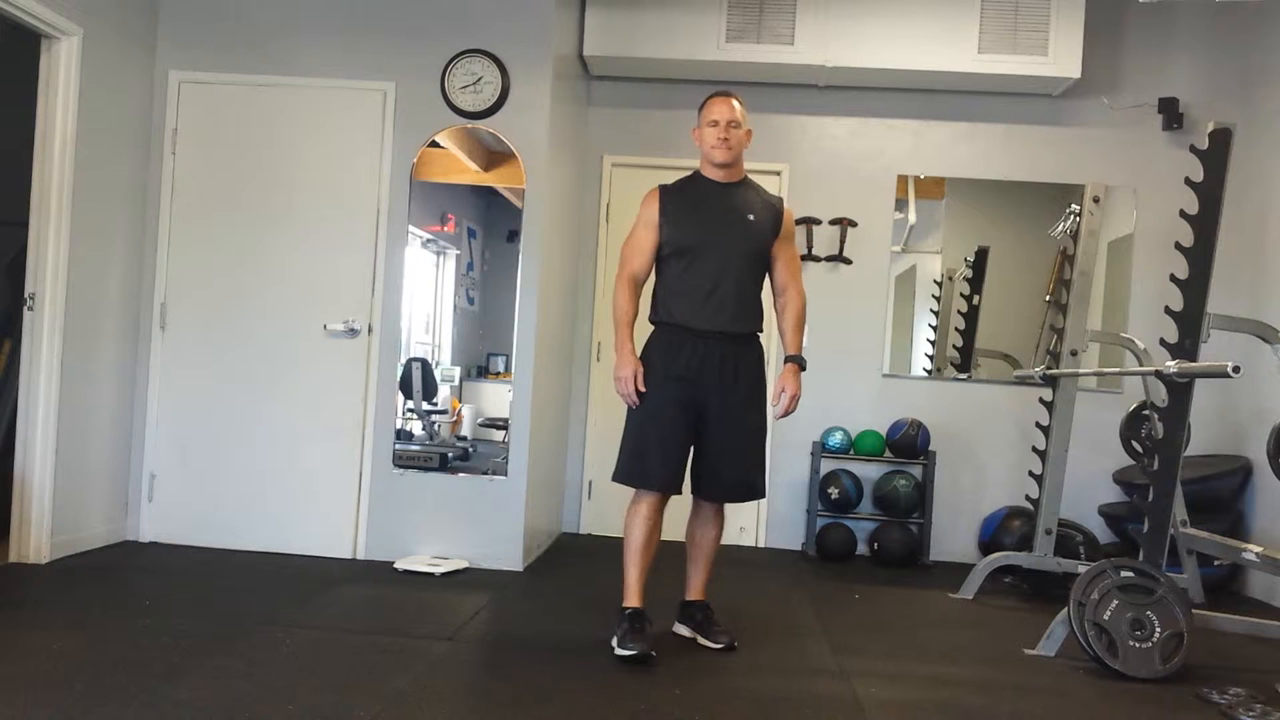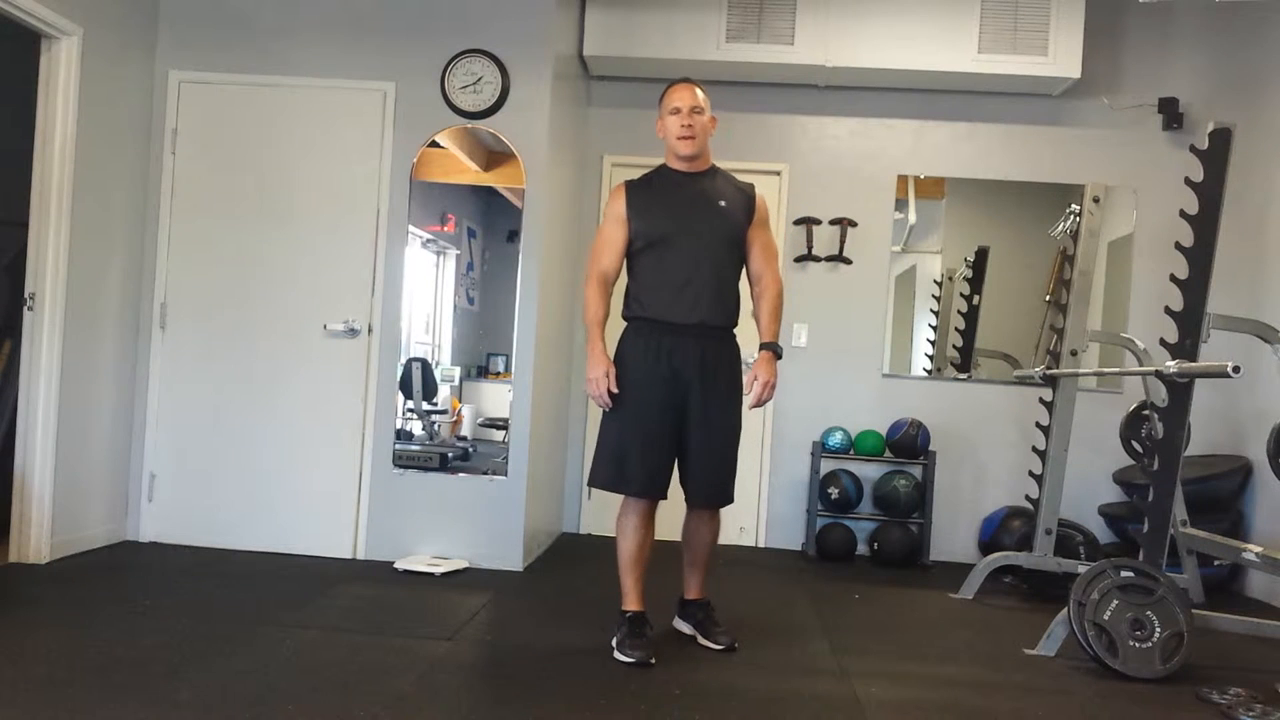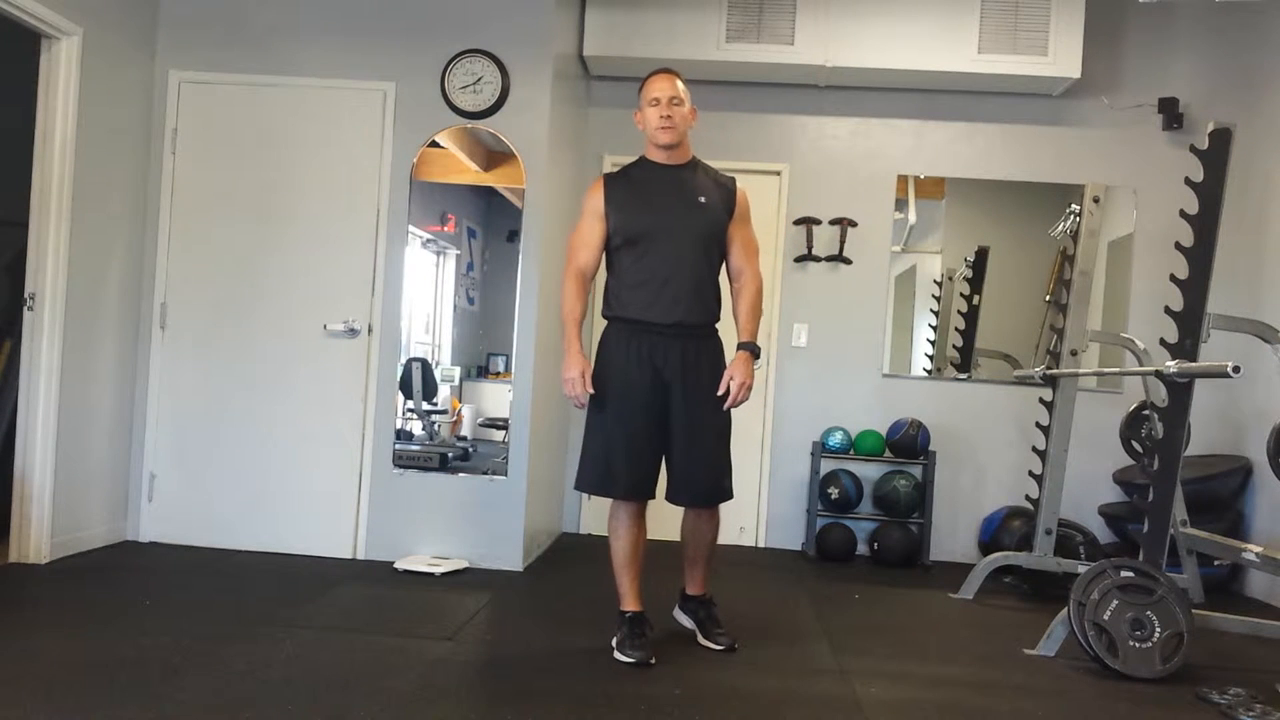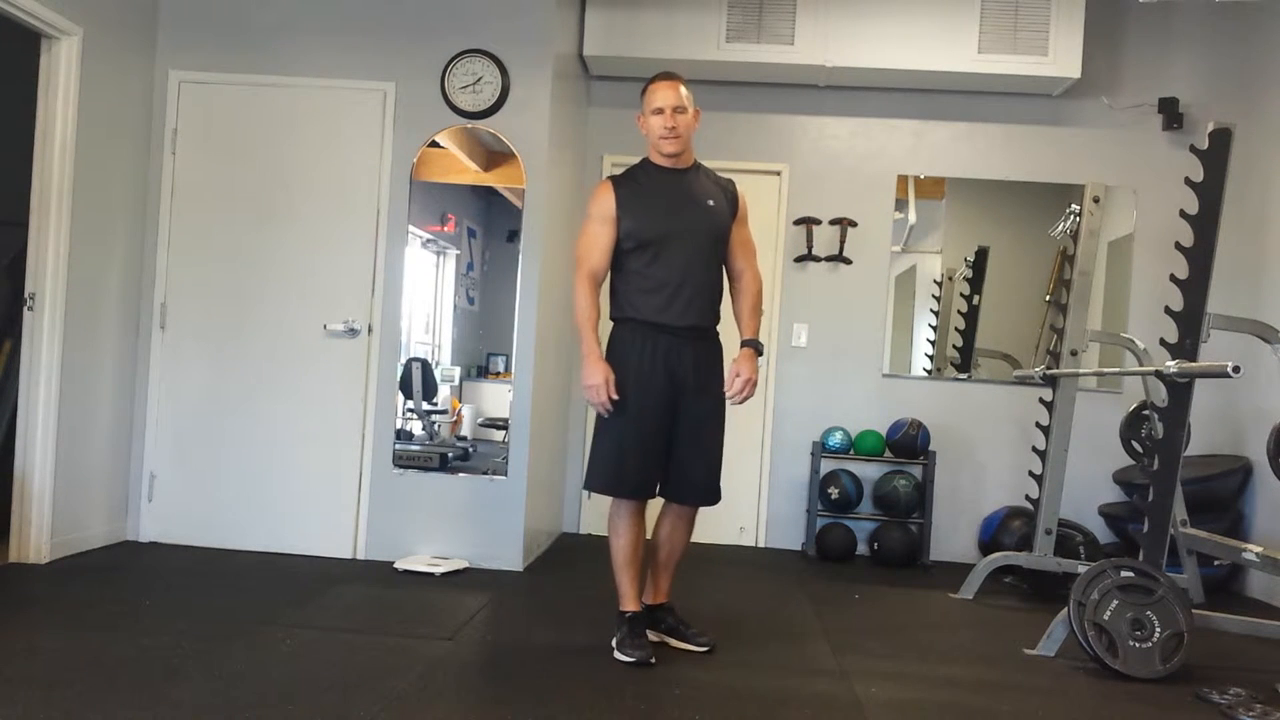
dt=0.7s
person 1, frame 1
left shoulder: (772, 211)
right shoulder: (664, 201)
left elbow: (788, 291)
right elbow: (630, 276)
left wrist: (792, 362)
right wrist: (625, 350)
left hip: (738, 361)
right hip: (671, 353)
left knee: (714, 493)
right knee: (651, 485)
left ankle: (694, 606)
right ankle: (632, 612)
person 1, frame 2
left shoulder: (744, 199)
right shoulder: (631, 195)
left elbow: (765, 279)
right elbow: (600, 275)
left wrist: (768, 350)
right wrist: (596, 349)
left hip: (715, 355)
right hip: (647, 350)
left knee: (709, 493)
right knee: (639, 491)
left ankle: (694, 604)
right ankle: (632, 616)
person 1, frame 3
left shoulder: (725, 192)
right shoulder: (609, 189)
left elbow: (745, 275)
right elbow: (578, 270)
left wrist: (746, 350)
right wrist: (572, 349)
left hip: (699, 352)
right hip: (628, 350)
left knee: (703, 492)
right knee: (628, 492)
left ankle: (695, 599)
right ankle: (631, 616)
person 1, frame 4
left shoulder: (724, 195)
right shoulder: (616, 192)
left elbow: (745, 274)
right elbow: (588, 277)
left wrist: (749, 346)
right wrist: (592, 356)
left hip: (701, 354)
right hip: (638, 350)
left knee: (689, 493)
right knee: (630, 490)
left ankle: (659, 605)
right ankle: (630, 615)
